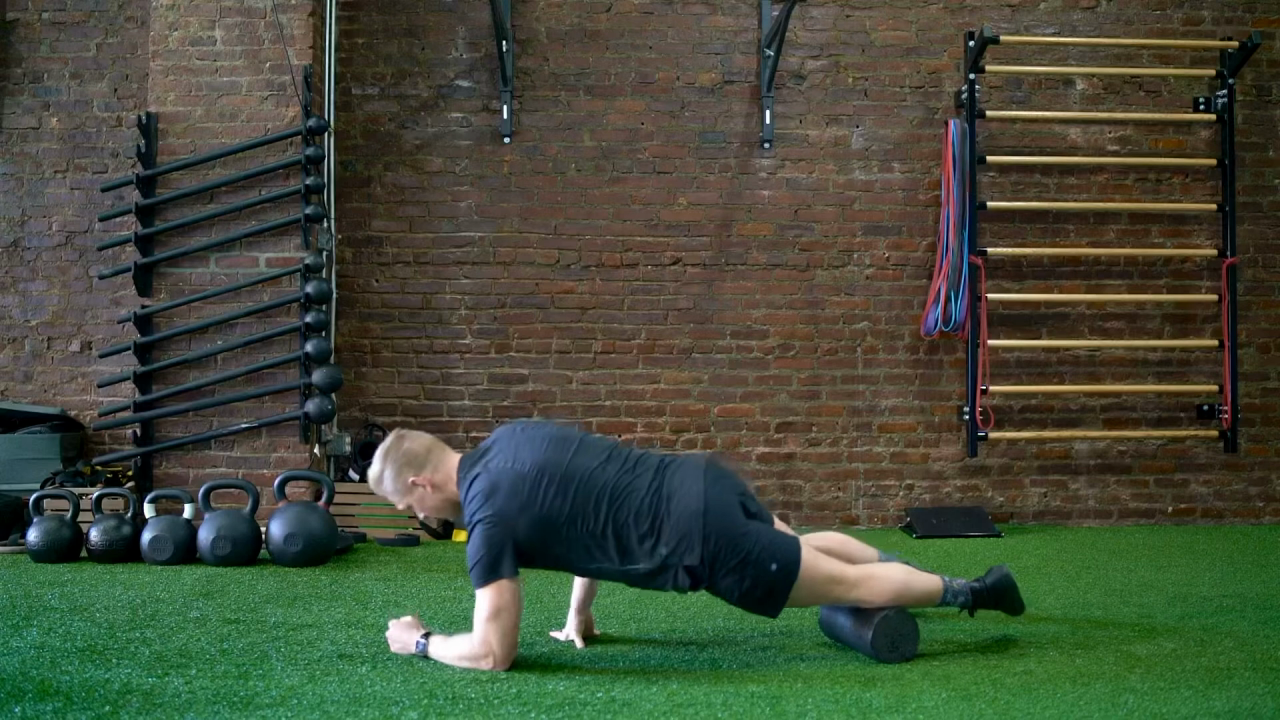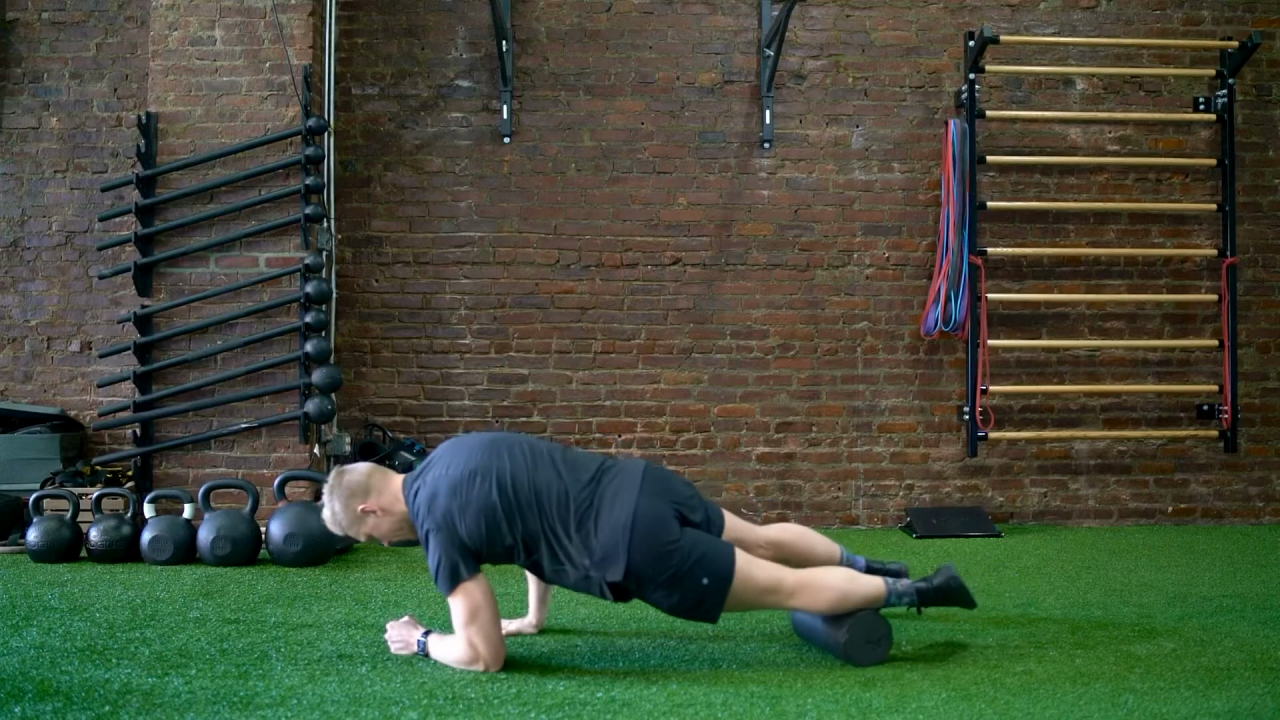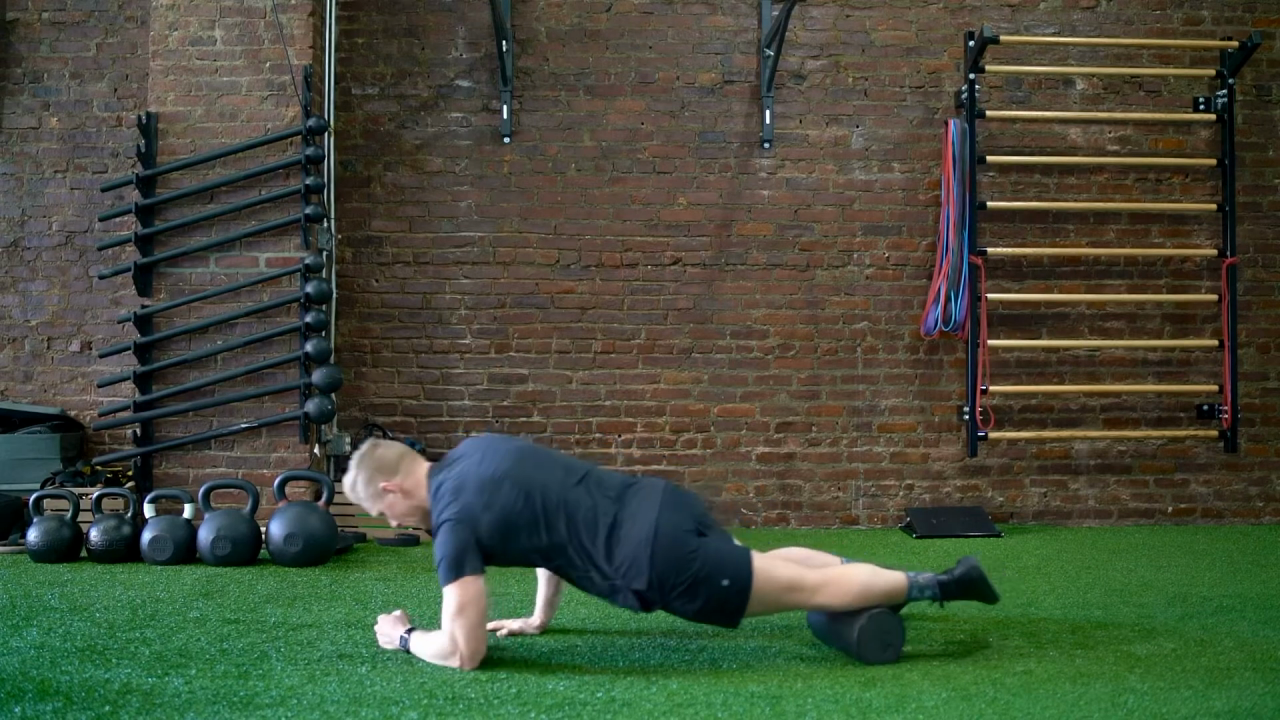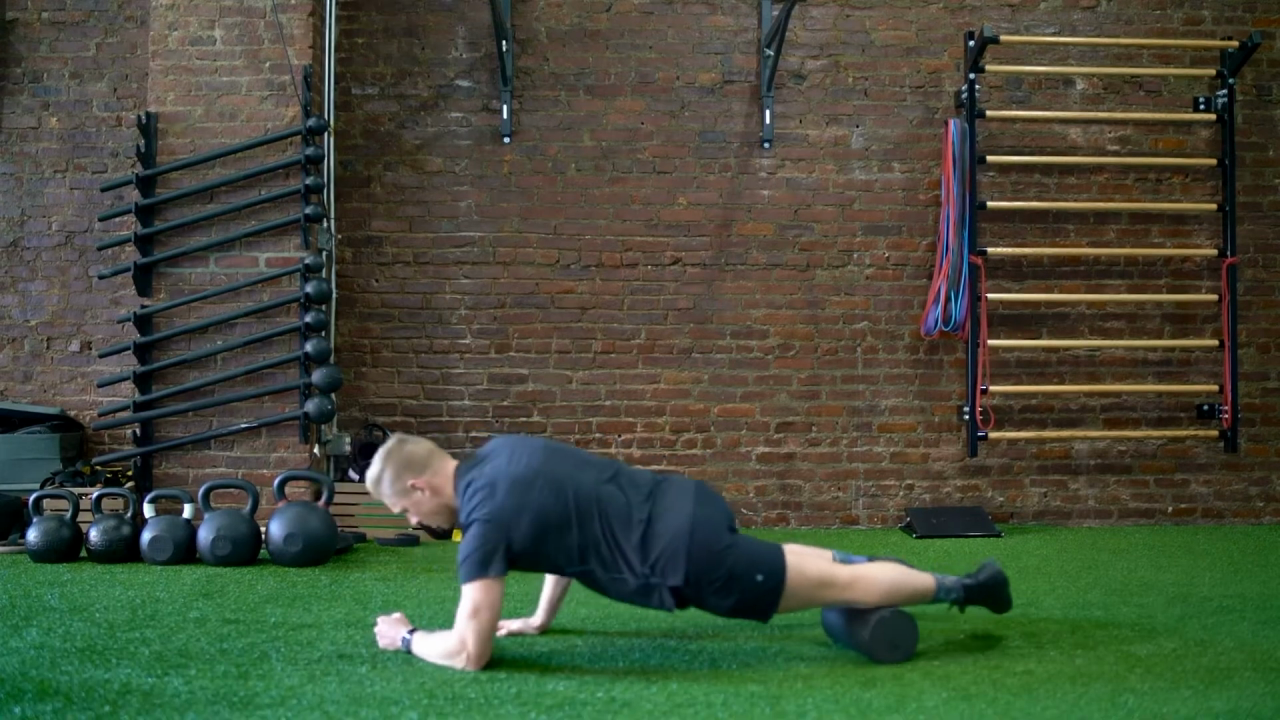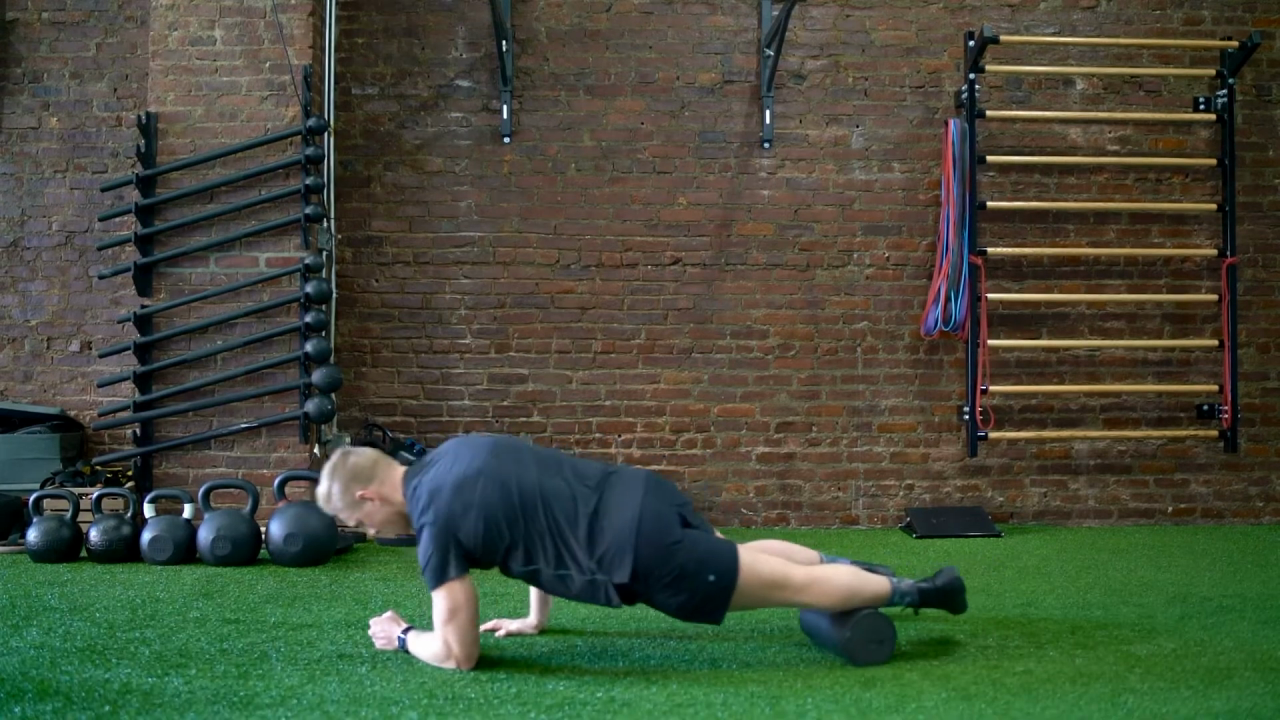
dt=1s
person 1, frame 1
left shoulder: (490, 516)
right shoulder: (510, 440)
left elbow: (492, 653)
left wrist: (419, 642)
right wrist: (581, 611)
left hip: (702, 536)
right hip: (699, 484)
left knee: (846, 585)
right knee: (804, 542)
left ankle: (972, 591)
right ankle: (895, 568)
person 1, frame 2
left shoulder: (439, 525)
right shoulder: (454, 455)
left elbow: (484, 656)
left wrist: (422, 641)
right wrist: (535, 616)
left hip: (637, 543)
right hip: (644, 484)
left knee: (785, 588)
right knee: (759, 539)
left ankle: (917, 590)
right ankle: (863, 566)
person 1, frame 3
left shoulder: (455, 519)
right shoulder: (476, 452)
left elbow: (464, 652)
left wrist: (404, 636)
right wrist: (541, 616)
left hip: (657, 557)
right hip: (662, 504)
left knee: (807, 591)
right knee: (761, 560)
left ankle: (939, 583)
right ankle: (870, 572)
person 1, frame 4
left shoulder: (485, 517)
right shoulder: (500, 454)
left elbow: (468, 652)
left wrist: (406, 638)
right wrist: (539, 619)
left hip: (683, 554)
right hip: (681, 505)
left knee: (834, 591)
right knee: (769, 556)
left ankle: (966, 586)
right ankle: (856, 561)
person 1, frame 5
left shoulder: (436, 519)
right shoulder: (455, 454)
left elbow: (459, 653)
left wrist: (402, 637)
right wrist: (536, 617)
left hip: (636, 548)
right hip: (640, 496)
left knee: (785, 587)
right knee: (735, 551)
left ankle: (920, 590)
right ankle: (843, 566)
